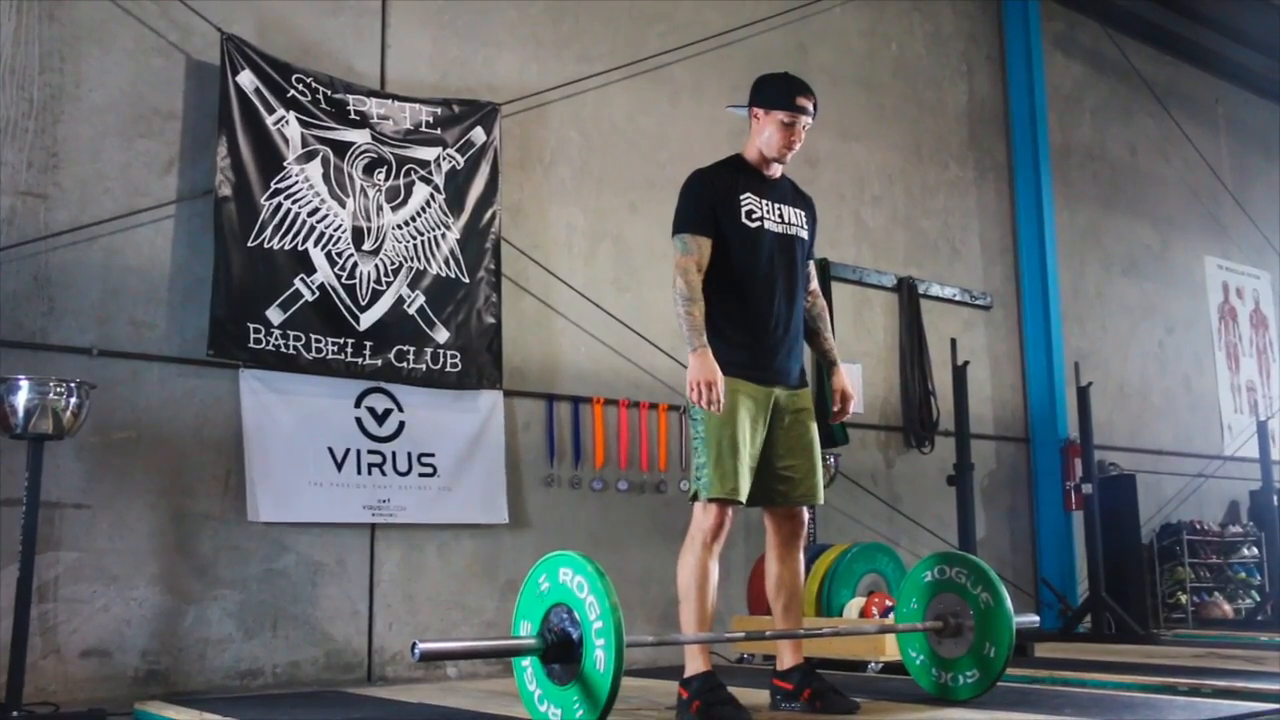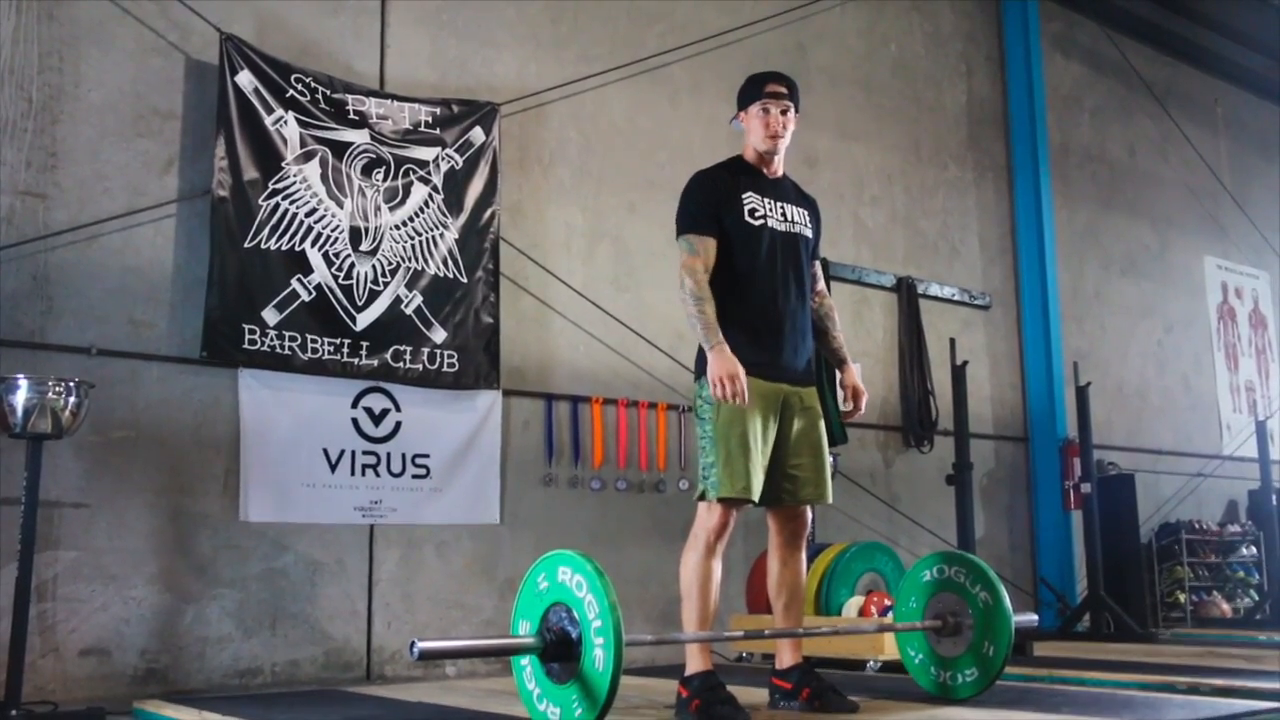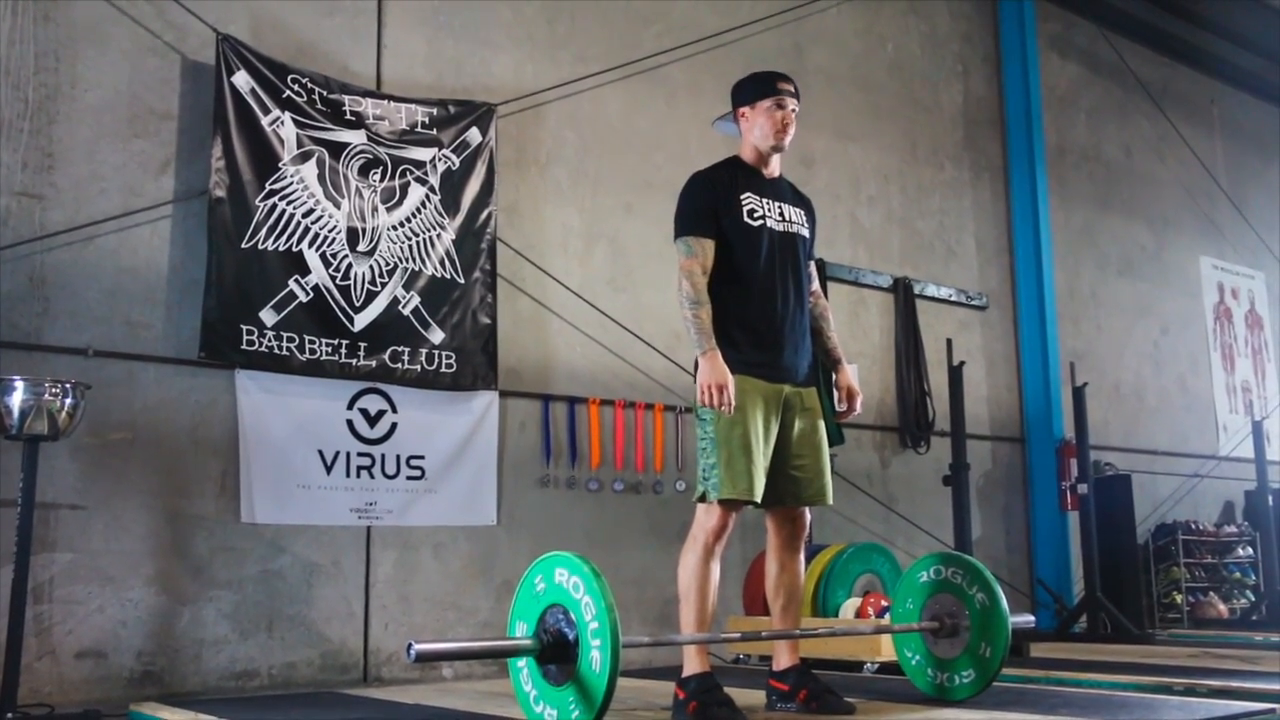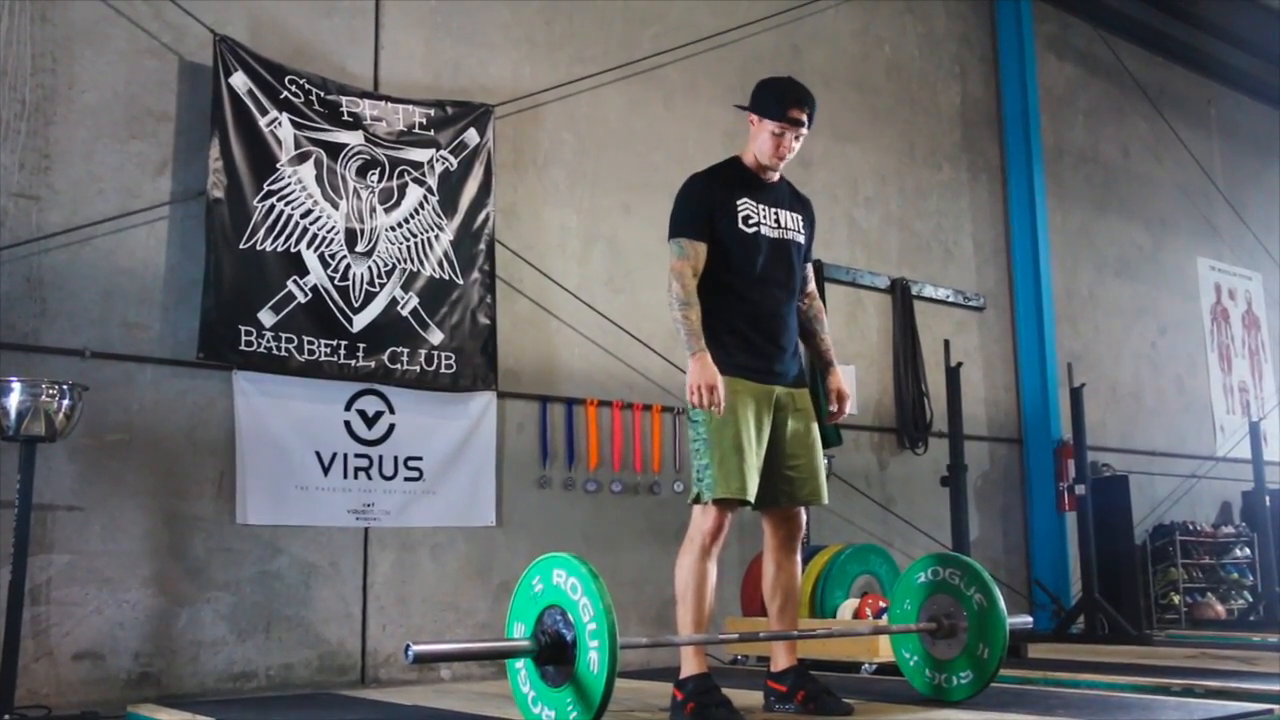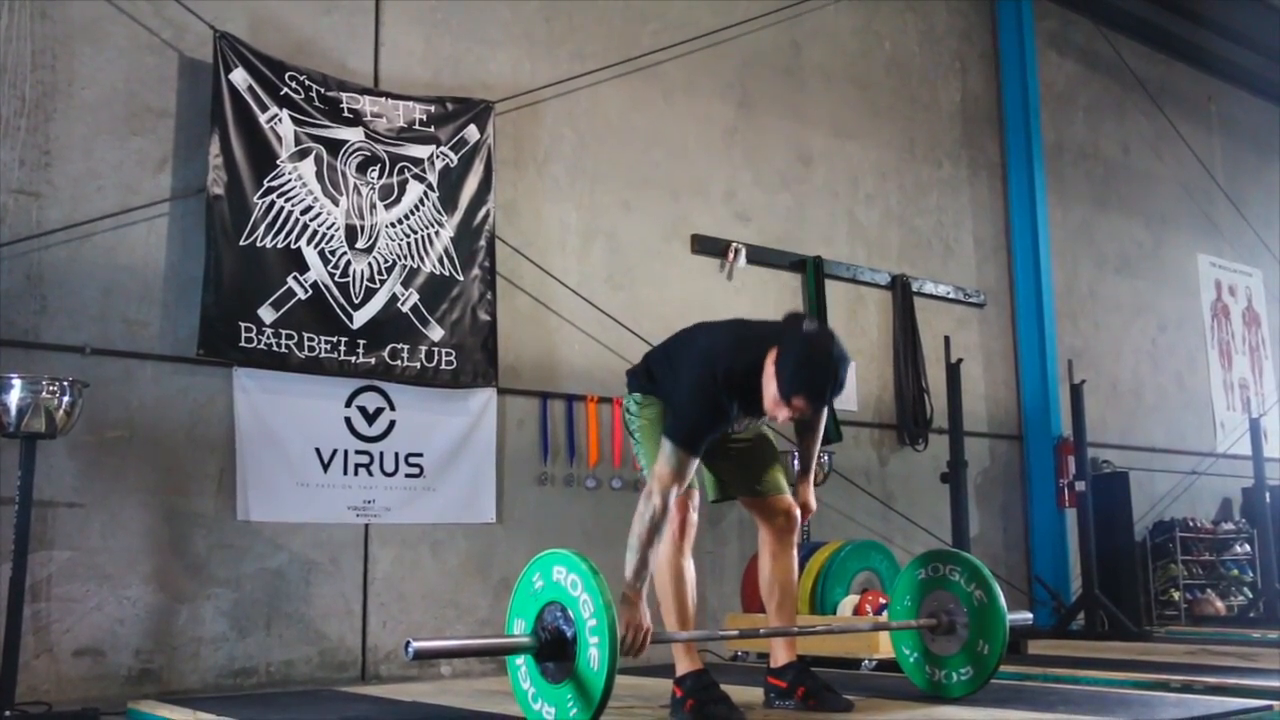
dt=0.7s
person 1, frame 1
left shoulder: (800, 203)
right shoulder: (711, 185)
right elbow: (688, 274)
left wrist: (833, 365)
right wrist: (700, 352)
left hip: (788, 382)
right hip: (731, 375)
left knee: (791, 521)
right knee: (713, 513)
person 1, frame 2
left shoulder: (804, 204)
right shoulder: (713, 185)
right elbow: (693, 277)
left wrist: (844, 363)
right wrist: (717, 351)
left hip: (796, 381)
right hip: (737, 375)
left knee: (793, 520)
right knee: (718, 512)
person 1, frame 3
left shoulder: (799, 202)
right shoulder: (711, 186)
right elbow: (692, 278)
left wrist: (838, 364)
right wrist: (709, 354)
left hip: (796, 381)
right hip: (738, 375)
left knee: (792, 521)
right knee: (717, 514)
person 1, frame 4
left shoulder: (799, 206)
right shoulder: (708, 189)
right elbow: (683, 278)
left wrist: (830, 367)
right wrist: (698, 355)
left hip: (788, 383)
right hip: (730, 378)
left knee: (788, 524)
right knee: (713, 517)
person 1, frame 5
left shoulder: (813, 365)
right shoulder: (710, 384)
left elbow: (813, 413)
right elbow: (660, 495)
left wrist: (806, 479)
right wrist: (632, 600)
left hip: (733, 417)
right hip: (659, 398)
left knee: (784, 516)
right knee: (681, 514)
left ankle: (784, 672)
right ankle: (689, 680)
